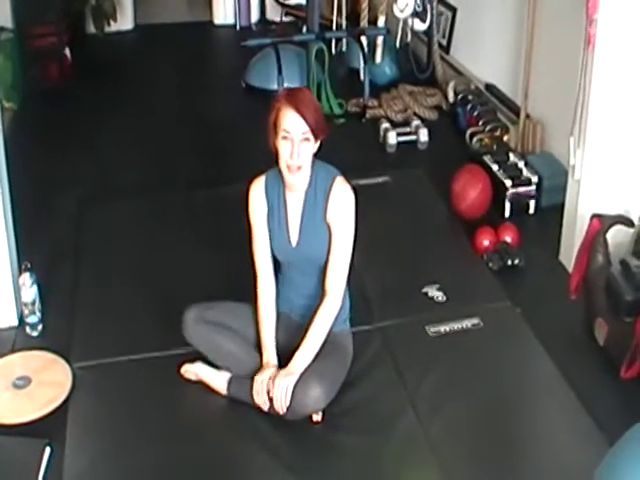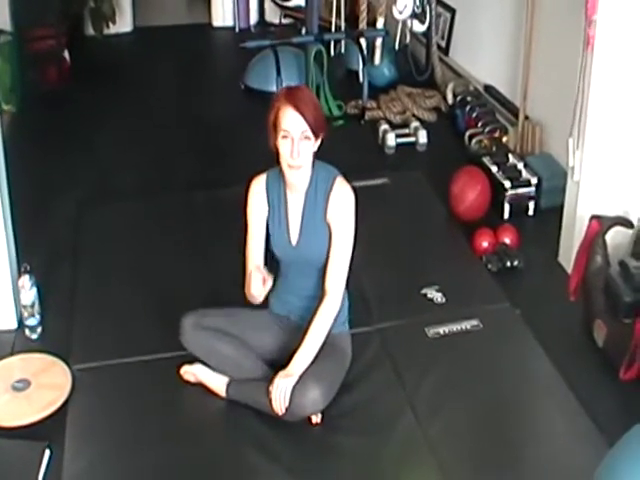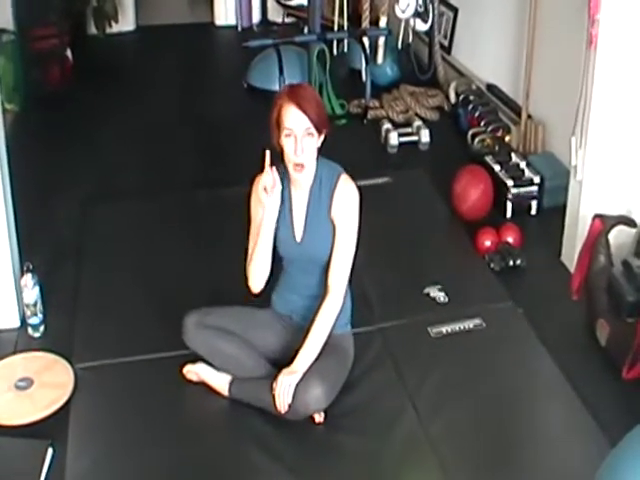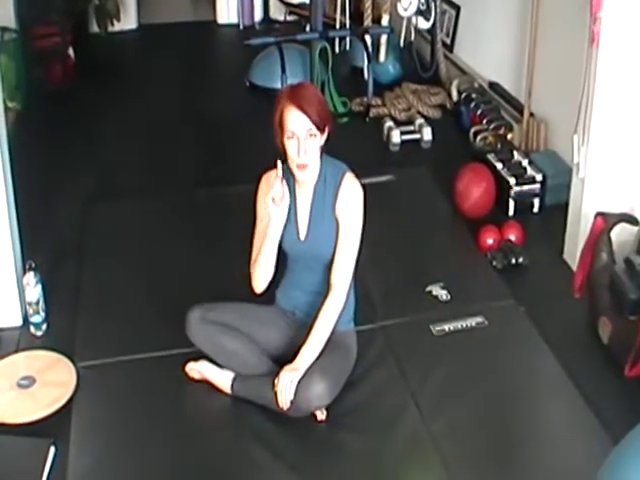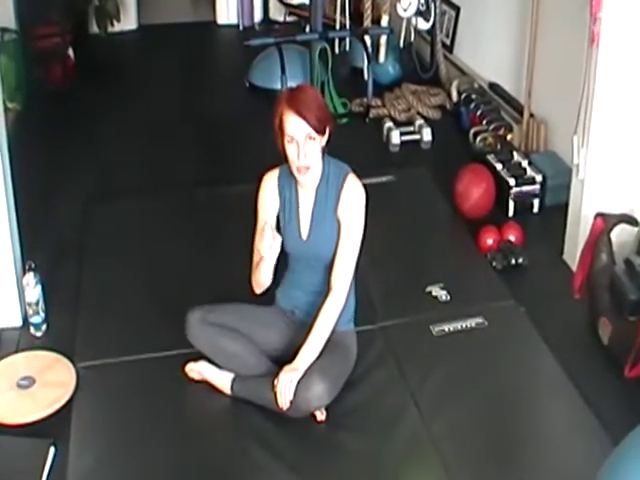
dt=0.2s
person 1, frame 1
left shoulder: (337, 192)
right shoulder: (261, 190)
left elbow: (334, 294)
right elbow: (265, 278)
left wrist: (294, 368)
right wrist: (269, 361)
left hip: (327, 330)
right hip: (283, 317)
left knee: (311, 396)
right knee: (194, 322)
left ankle: (225, 380)
right ankle: (276, 378)
person 1, frame 2
left shoulder: (338, 193)
right shoulder: (261, 188)
left elbow: (333, 294)
right elbow: (253, 291)
left wrist: (294, 369)
right wrist: (255, 284)
left hip: (326, 332)
right hip: (279, 320)
left knee: (309, 398)
right knee: (192, 328)
left ankle: (224, 383)
right ankle: (280, 381)
person 1, frame 3
left shoulder: (342, 190)
right shoulder: (266, 184)
left elbow: (336, 291)
right elbow: (255, 283)
left wrist: (297, 368)
right wrist: (269, 213)
left hip: (328, 332)
right hip: (282, 319)
left knee: (311, 396)
right knee: (194, 327)
left ankle: (226, 383)
right ankle: (283, 380)
person 1, frame 4
left shoulder: (347, 188)
right shoulder: (272, 183)
left elbow: (339, 288)
right elbow: (258, 282)
left wrist: (300, 364)
right wrist: (277, 220)
left hip: (332, 329)
right hip: (285, 316)
left knee: (313, 392)
right knee: (198, 321)
left ankle: (228, 379)
right ankle: (286, 377)
person 1, frame 5
left shoulder: (349, 189)
right shoulder: (273, 183)
left elbow: (339, 289)
right elbow: (259, 284)
left wrist: (299, 365)
right wrist: (267, 257)
left hip: (332, 329)
right hip: (285, 316)
left knee: (312, 392)
right knee: (197, 323)
left ankle: (228, 380)
right ankle: (285, 378)
